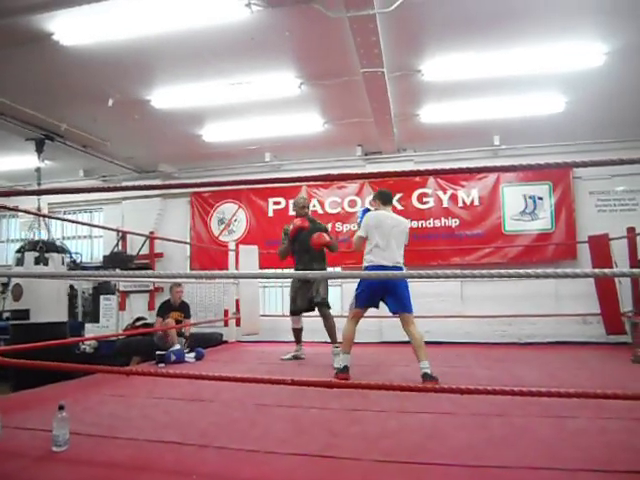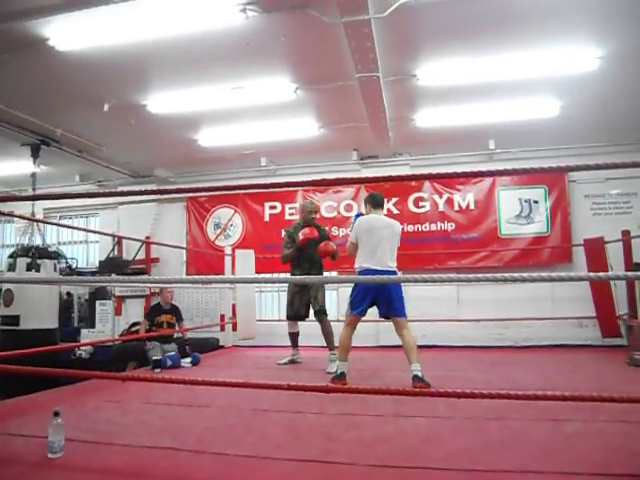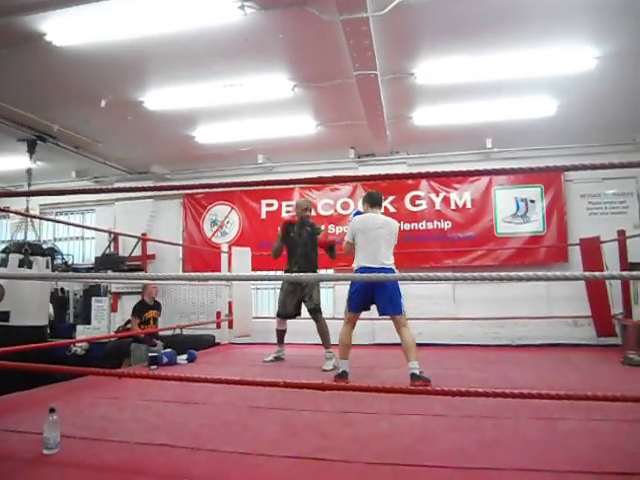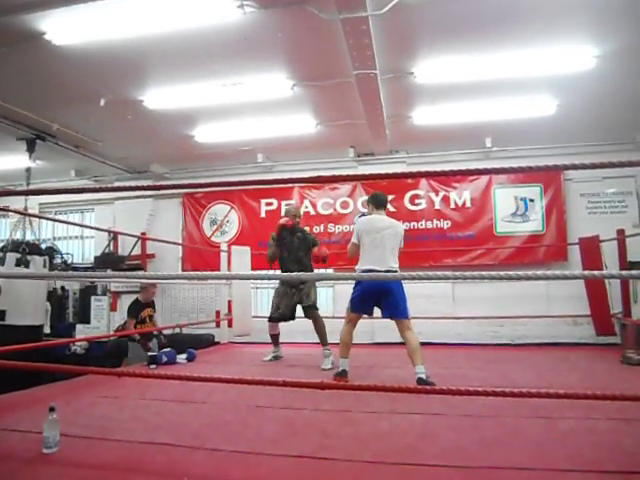
dt=0.3s
person 1, frame 1
left shoulder: (370, 216)
right shoulder: (404, 222)
left elbow: (356, 245)
left wrist: (360, 224)
left hip: (373, 272)
right hip: (396, 274)
left knee: (352, 319)
right knee: (409, 324)
left ankle: (344, 367)
right ankle: (426, 372)
person 1, frame 2
left shoulder: (361, 221)
right shoulder: (396, 225)
left elbow: (350, 251)
left hip: (366, 277)
right hip: (389, 277)
left knee: (349, 325)
right knee: (403, 327)
left ankle: (341, 373)
right ankle: (417, 375)
person 1, frame 3
left shoulder: (357, 220)
right shoulder: (393, 224)
left elbow: (346, 250)
left hip: (363, 275)
right hip: (386, 275)
left knee: (348, 323)
right knee: (402, 325)
left ankle: (343, 372)
right ankle: (415, 372)
person 1, frame 4
left shoulder: (362, 222)
right shoulder: (398, 226)
left elbow: (351, 252)
left hip: (367, 278)
right hip: (391, 279)
left knee: (349, 322)
right knee: (406, 328)
left ankle: (342, 370)
right ankle: (421, 376)
person 2, frame 1
left shoulder: (318, 226)
right shoulder: (288, 230)
left elbow: (335, 248)
right elbow: (281, 255)
left wrist: (327, 242)
right wrist: (291, 238)
left hip: (318, 273)
left knee: (323, 309)
right knee: (295, 313)
left ankle: (336, 350)
right ankle: (299, 349)
person 2, frame 2
left shoulder: (321, 231)
right shoulder: (291, 232)
left elbow: (335, 257)
right elbow: (284, 259)
left wrist: (332, 251)
right wrist: (298, 246)
left knee: (321, 316)
right knee: (291, 318)
left ankle: (333, 357)
right ankle: (295, 354)
person 2, frame 3
left shoulder: (315, 230)
right shoulder: (287, 228)
left elbow: (333, 256)
right elbow: (275, 254)
left wrist: (331, 246)
right wrist: (283, 235)
left knee: (316, 314)
right knee: (281, 315)
left ankle: (330, 355)
right ankle: (280, 351)
person 2, frame 4
left shoulder: (307, 235)
right shoulder: (277, 236)
right elbow: (270, 260)
right wrist: (278, 239)
left hip: (306, 281)
right hip: (287, 283)
left knee: (313, 313)
right knee: (273, 319)
left ankle: (327, 353)
right ankle: (276, 350)
